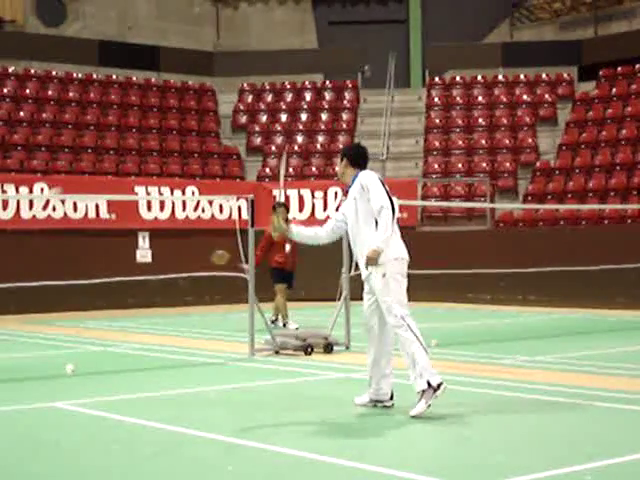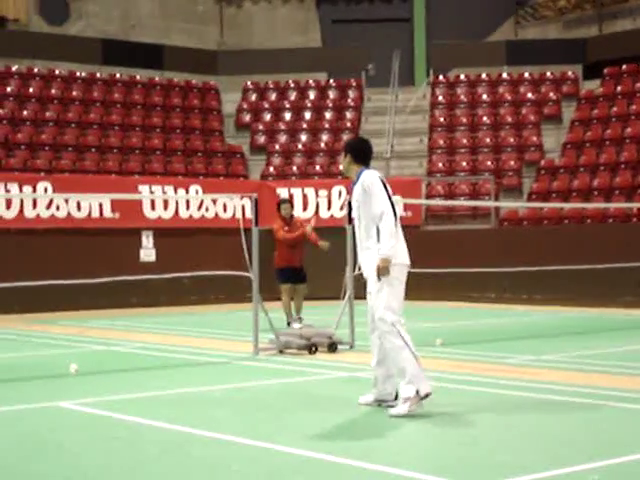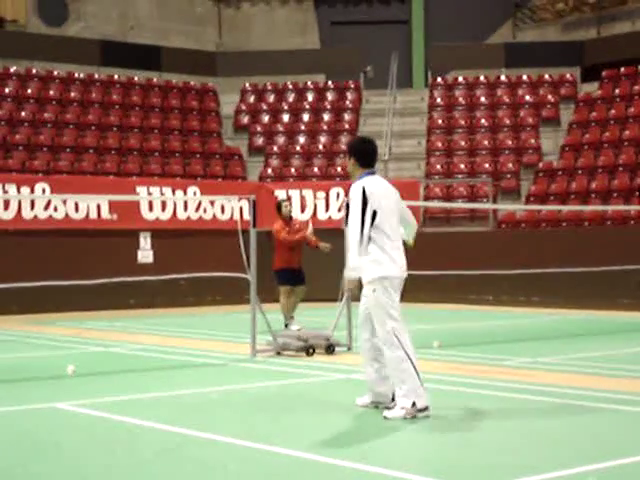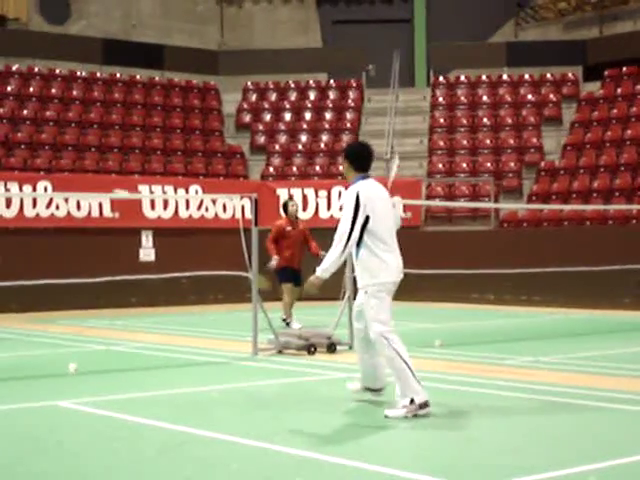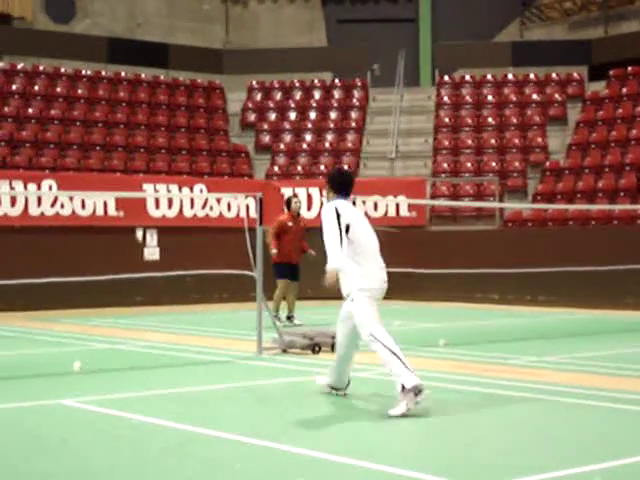
dt=0.3s
person 1, frame 1
left shoulder: (368, 179)
right shoulder: (348, 204)
left elbow: (388, 211)
right elbow: (325, 233)
left wrist: (378, 247)
right wrist: (291, 230)
left hip: (388, 261)
right hip: (372, 270)
left knee: (398, 320)
right knee: (376, 328)
left ankle: (428, 381)
right ankle: (380, 392)
person 1, frame 2
left shoulder: (371, 179)
right shoulder: (359, 188)
left elbow: (389, 215)
left wrist: (385, 255)
right wrist: (377, 259)
left hip: (388, 265)
right hip: (376, 268)
left knee: (388, 324)
right knee: (378, 328)
left ankle: (416, 387)
right ankle: (385, 391)
person 1, frame 3
left shoulder: (361, 188)
right shoulder: (385, 186)
left elbow: (357, 233)
right elbow: (408, 221)
left wrist: (351, 272)
right wrist: (408, 236)
left hip: (381, 273)
right hip: (378, 272)
left knee: (390, 332)
right knee: (369, 332)
left ankle: (415, 400)
right ankle: (381, 394)
person 1, frame 4
left shoulder: (355, 193)
right shoulder: (379, 189)
left elbow: (344, 239)
right elbow: (396, 221)
left wrist: (321, 274)
left hip: (376, 275)
right hip: (383, 270)
left knee: (382, 334)
right knee: (361, 320)
left ankle: (415, 398)
right ankle: (372, 380)
person 1, frame 5
left shoulder: (331, 208)
right shoulder: (354, 211)
left elbow: (334, 238)
left wrist: (332, 267)
left hip: (361, 282)
right hip: (373, 279)
left knee: (372, 333)
right knee: (346, 328)
left ankle: (410, 385)
right ankle: (337, 380)
person 2, frame 1
right shoulder: (271, 230)
right elbow: (262, 249)
left wrist: (293, 240)
right wrist: (254, 263)
left hip: (290, 266)
right hip: (277, 265)
left knee: (283, 293)
right knee: (281, 291)
left ankle: (274, 318)
right ankle: (286, 321)
person 2, frame 2
left shoulder: (299, 222)
right shoulder: (278, 226)
left elbow: (309, 233)
right elbow: (288, 239)
left wrist: (319, 242)
right wrist: (303, 231)
left hip: (298, 263)
right hip: (284, 264)
left knee: (302, 290)
right knee: (286, 291)
left ankle: (298, 316)
right ankle: (290, 320)
person 2, frame 3
left shoulder: (297, 224)
right shoulder: (278, 227)
left elbow: (307, 236)
right elbow: (287, 240)
left wrist: (318, 244)
right wrist: (304, 235)
left hip: (296, 265)
right hip: (283, 266)
left knee: (300, 290)
right knee: (285, 292)
left ankle: (289, 314)
right ankle: (288, 322)
person 2, frame 4
left shoulder: (301, 225)
right shoulder: (280, 225)
left elbow: (309, 241)
right elbow: (270, 241)
left wrist: (318, 252)
right wrist: (275, 255)
left hip: (296, 265)
right hip: (283, 264)
left knee: (295, 292)
right knee: (288, 290)
left ankle: (286, 316)
right ankle: (289, 320)
person 2, frame 5
left shoulder: (301, 221)
right shoulder: (282, 219)
right elbow: (272, 234)
left wrist: (307, 250)
right wrist: (273, 248)
left hip: (294, 260)
right hip: (281, 259)
left knee: (294, 287)
right knee: (282, 286)
left ankle: (290, 315)
right ankle: (275, 314)
